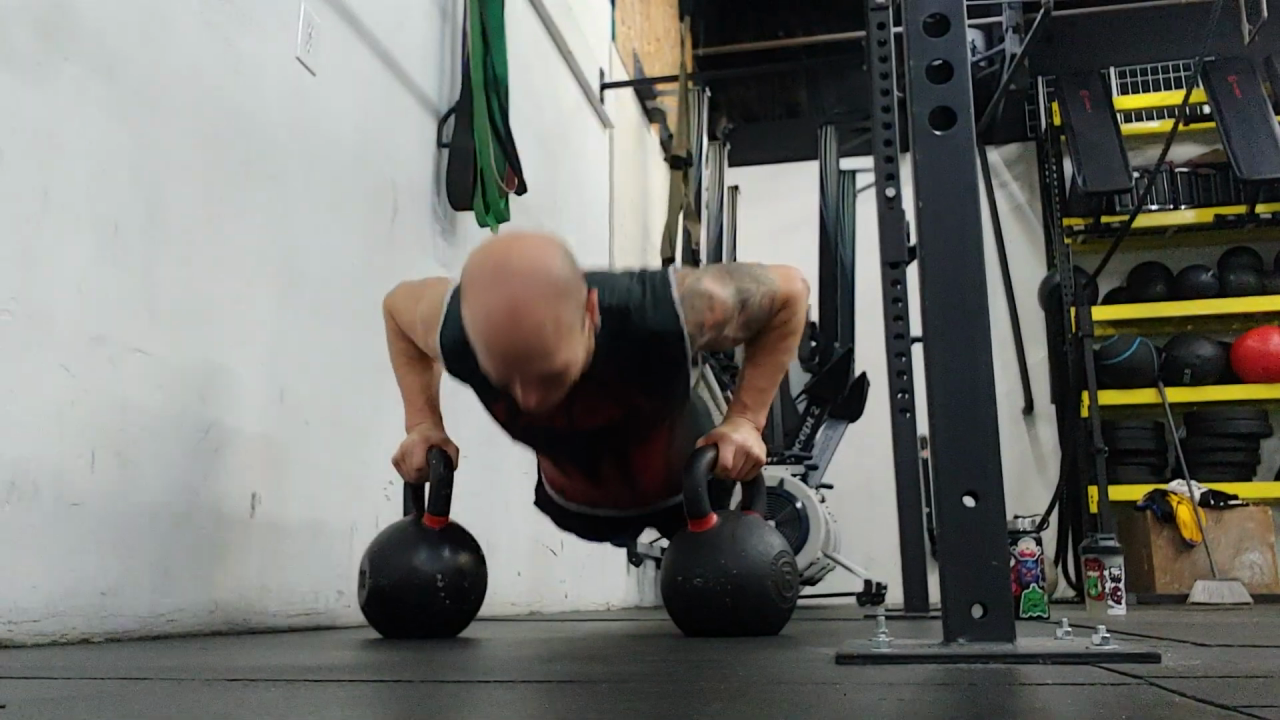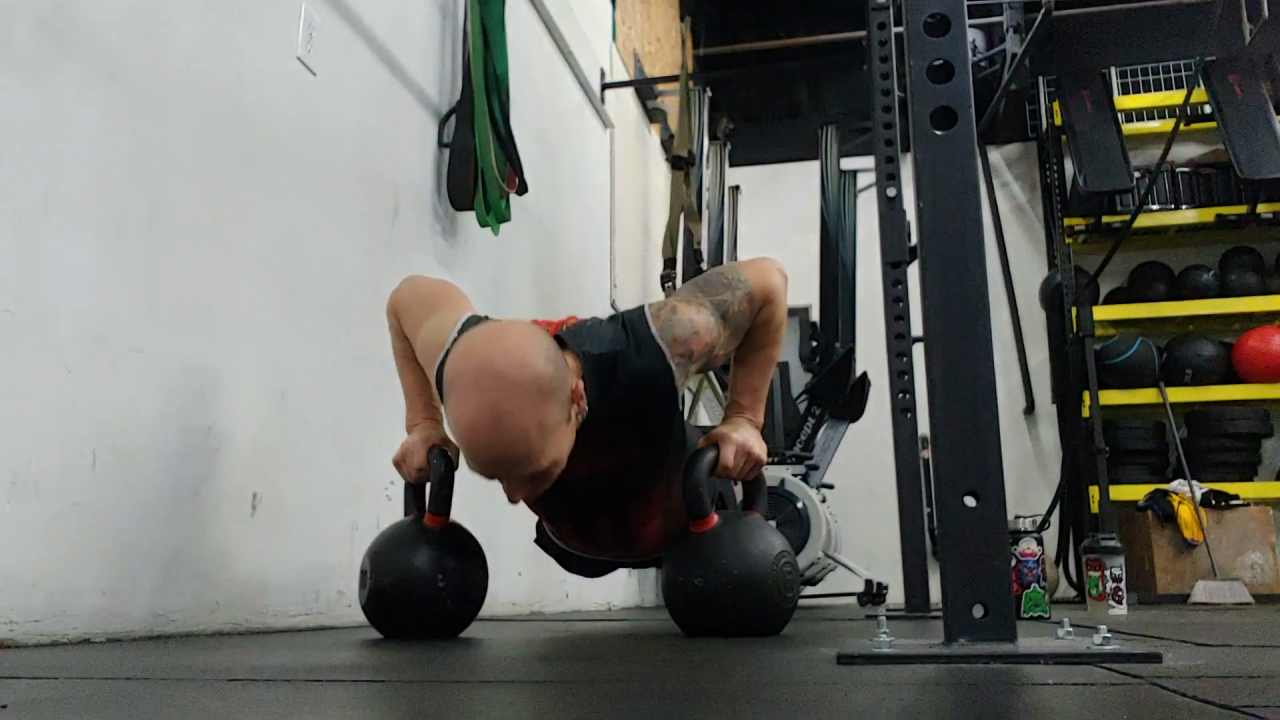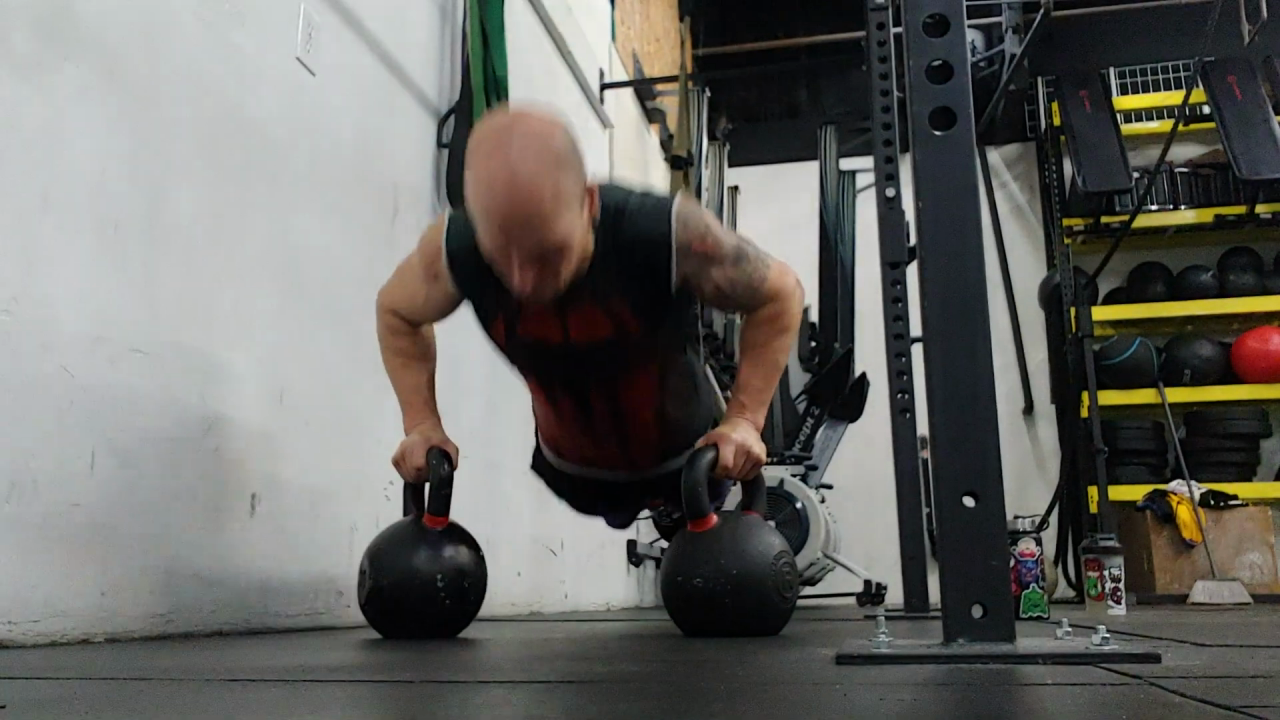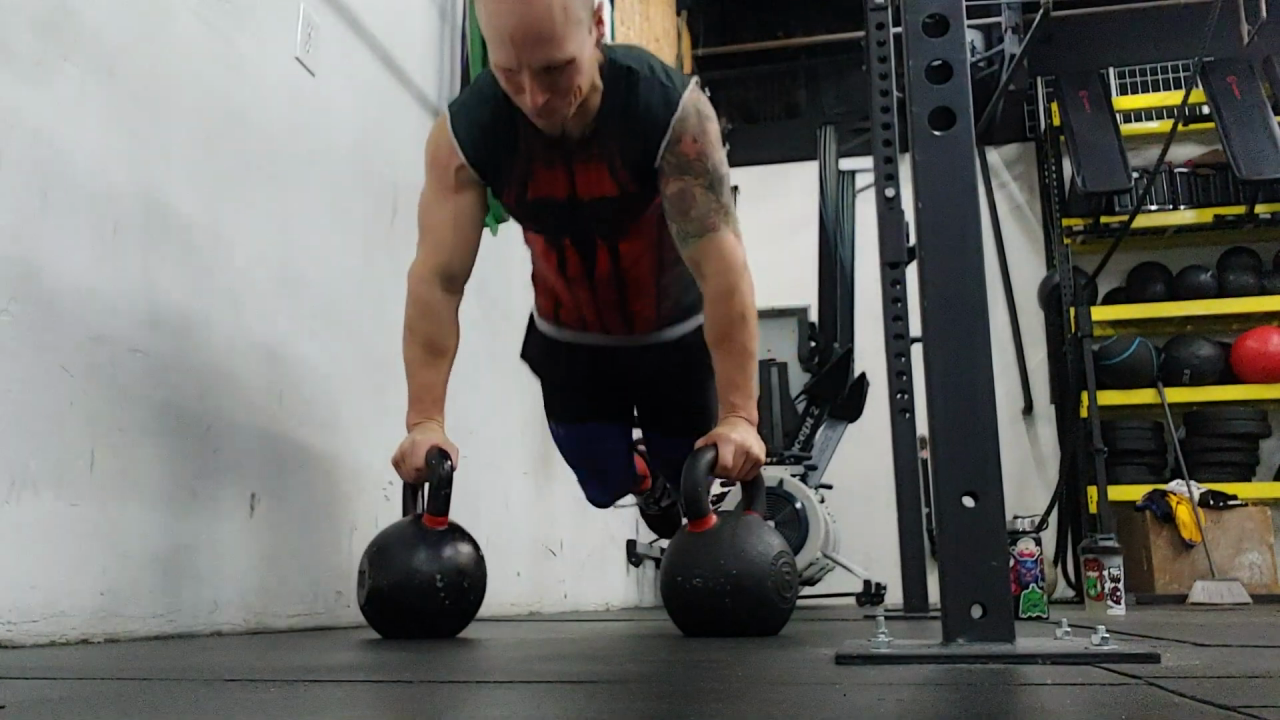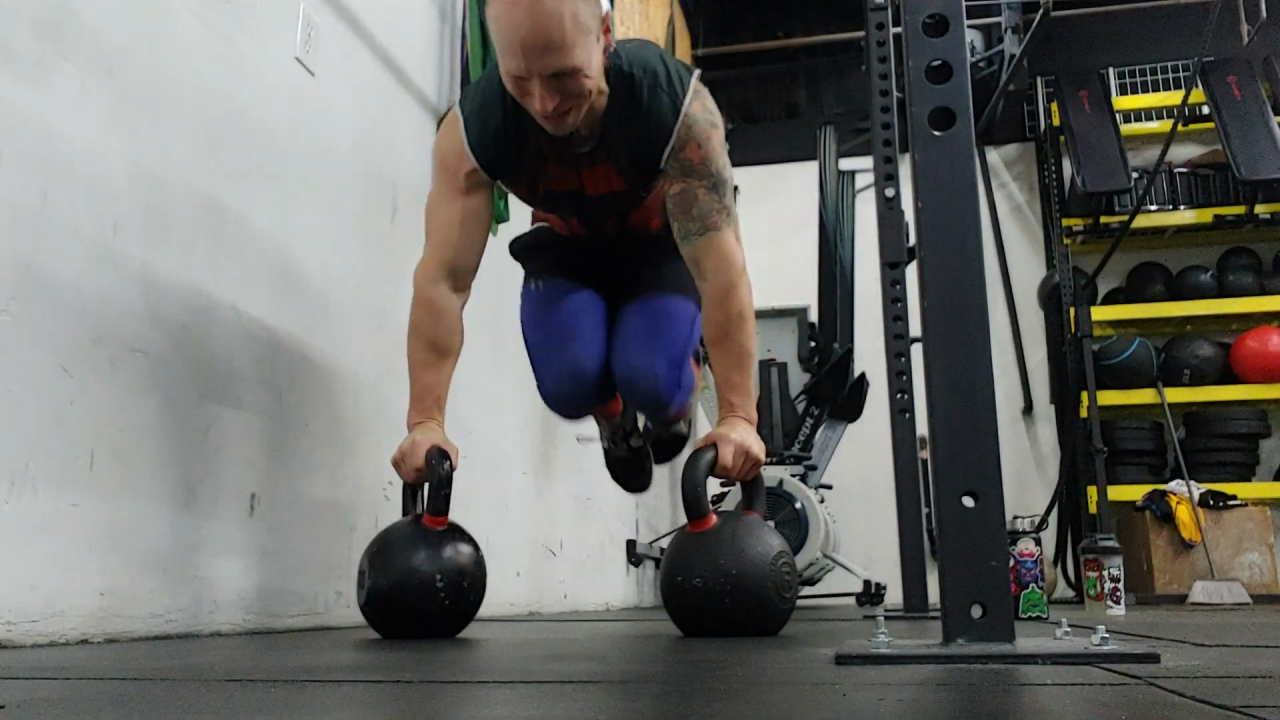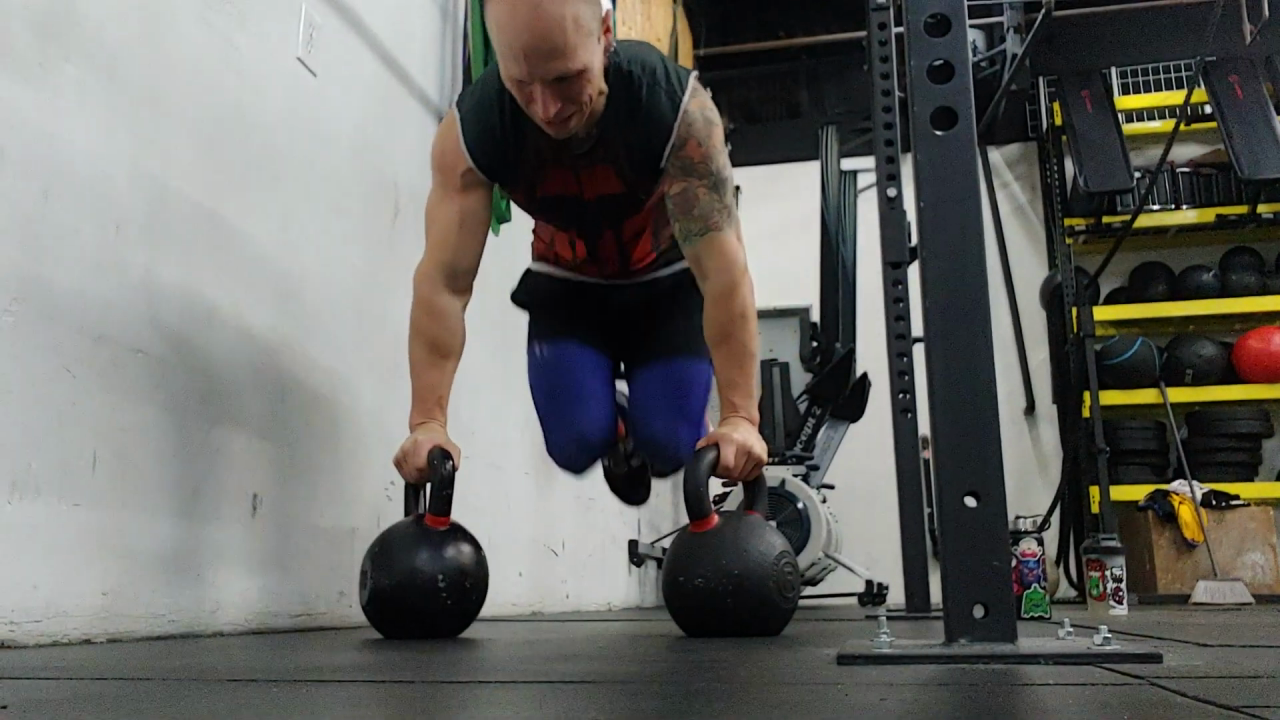
dt=0.3s
person 1, frame 1
left shoulder: (669, 314)
right shoulder: (455, 327)
left elbow: (788, 295)
right elbow: (398, 309)
left wrist: (747, 415)
right wrist: (422, 417)
left hip: (683, 486)
person 1, frame 2
left shoulder: (655, 355)
right shoulder: (456, 365)
left elbow: (766, 280)
right elbow: (407, 297)
left wrist: (745, 419)
right wrist: (423, 424)
person 1, frame 3
left shoulder: (668, 233)
right shoulder: (454, 247)
left elbow: (779, 293)
right elbow: (398, 311)
left wrist: (745, 419)
right wrist: (422, 426)
left hip: (682, 450)
right hip: (571, 461)
right knee: (620, 513)
right ankle: (650, 503)
person 1, frame 4
left shoulder: (669, 106)
right shoulder: (465, 130)
left elbow: (723, 268)
right elbow: (438, 281)
left wrist: (740, 417)
right wrist: (425, 421)
left hip: (673, 333)
right hip: (566, 339)
left knee: (689, 478)
right knee: (604, 487)
left ankle: (671, 484)
right ankle: (642, 482)
person 1, frame 5
left shoulder: (675, 101)
right shoulder: (473, 126)
left elbow: (720, 268)
right elbow: (445, 278)
left wrist: (738, 418)
right wrist: (425, 423)
left hip: (661, 244)
right hip: (565, 245)
left knee: (652, 379)
right knee: (565, 381)
left ankle: (670, 410)
right ankle: (610, 410)
person 1, frame 6
left shoulder: (674, 103)
right shoulder: (471, 127)
left elbow: (721, 268)
right elbow: (445, 281)
left wrist: (740, 418)
right wrist: (427, 422)
left hip: (665, 278)
right hip: (566, 283)
left knee: (670, 446)
right knee: (578, 446)
left ankle: (648, 444)
right ankle: (617, 435)
